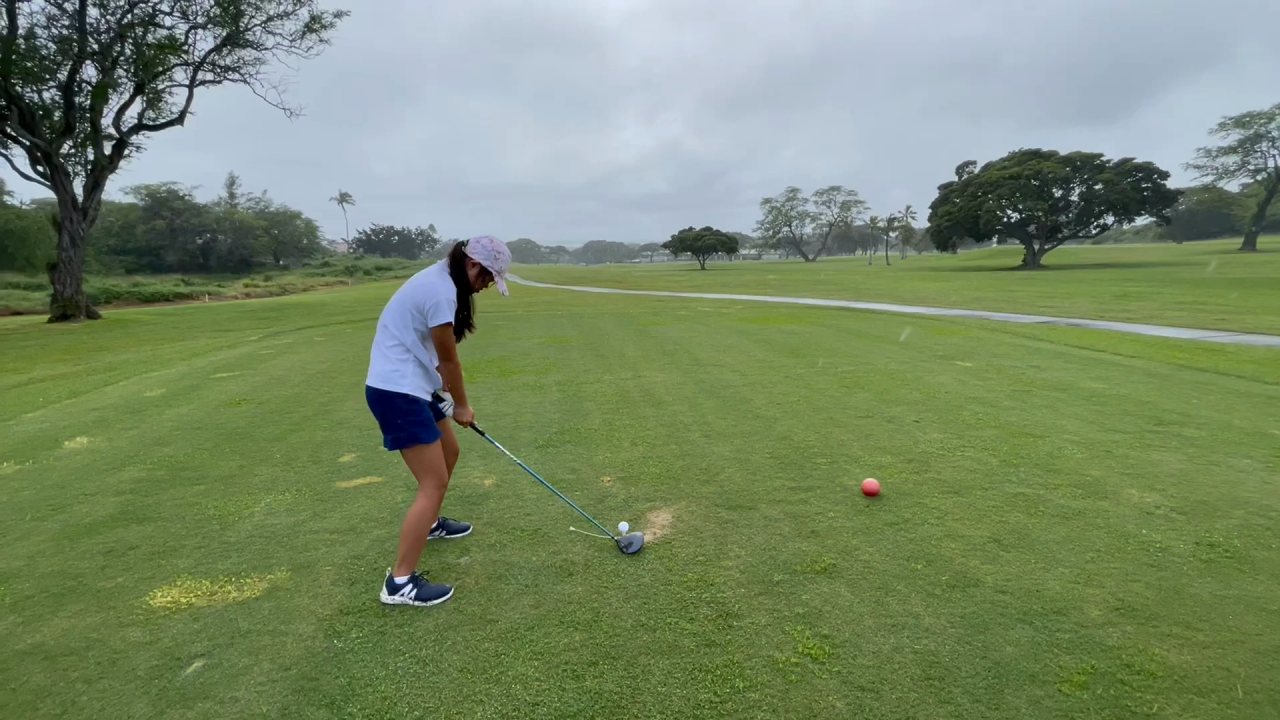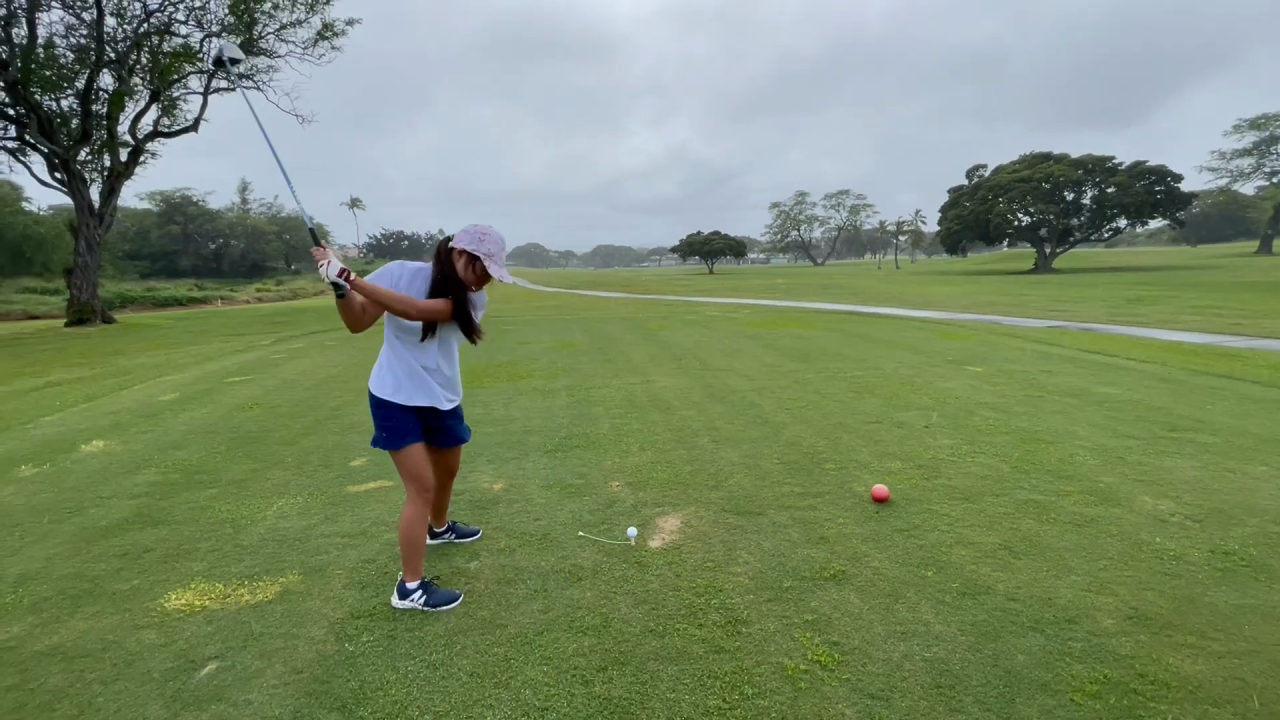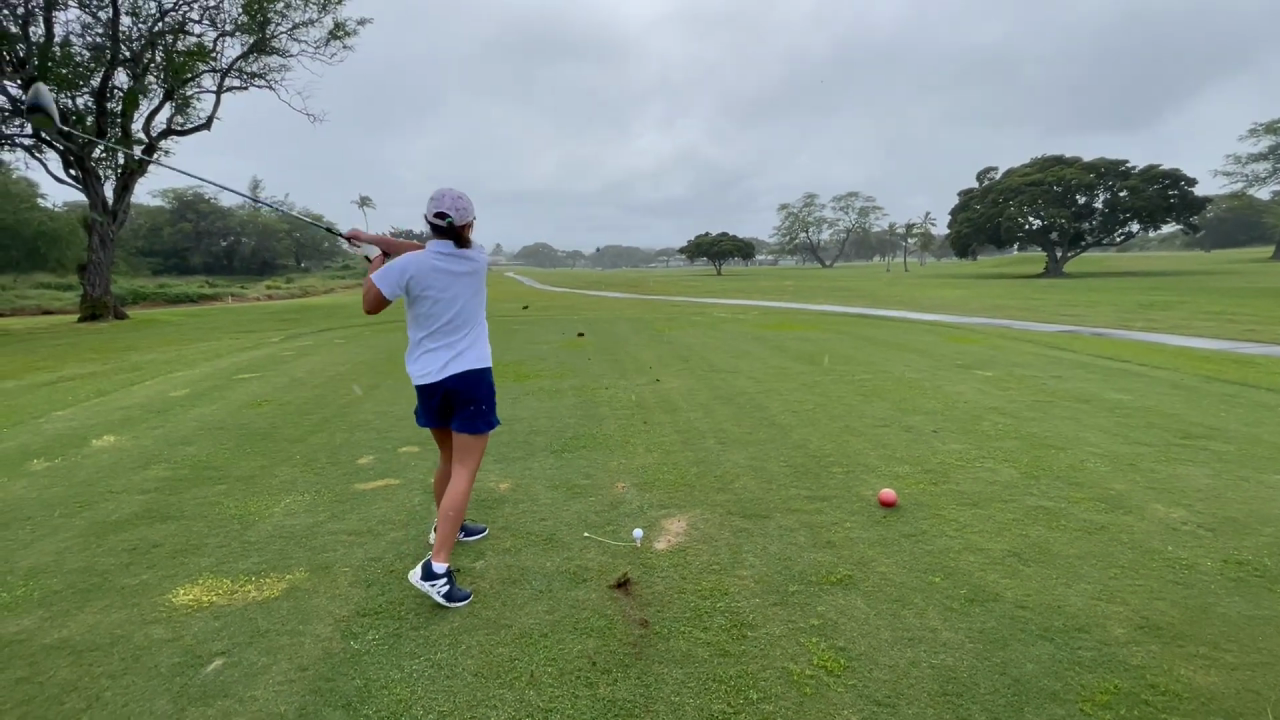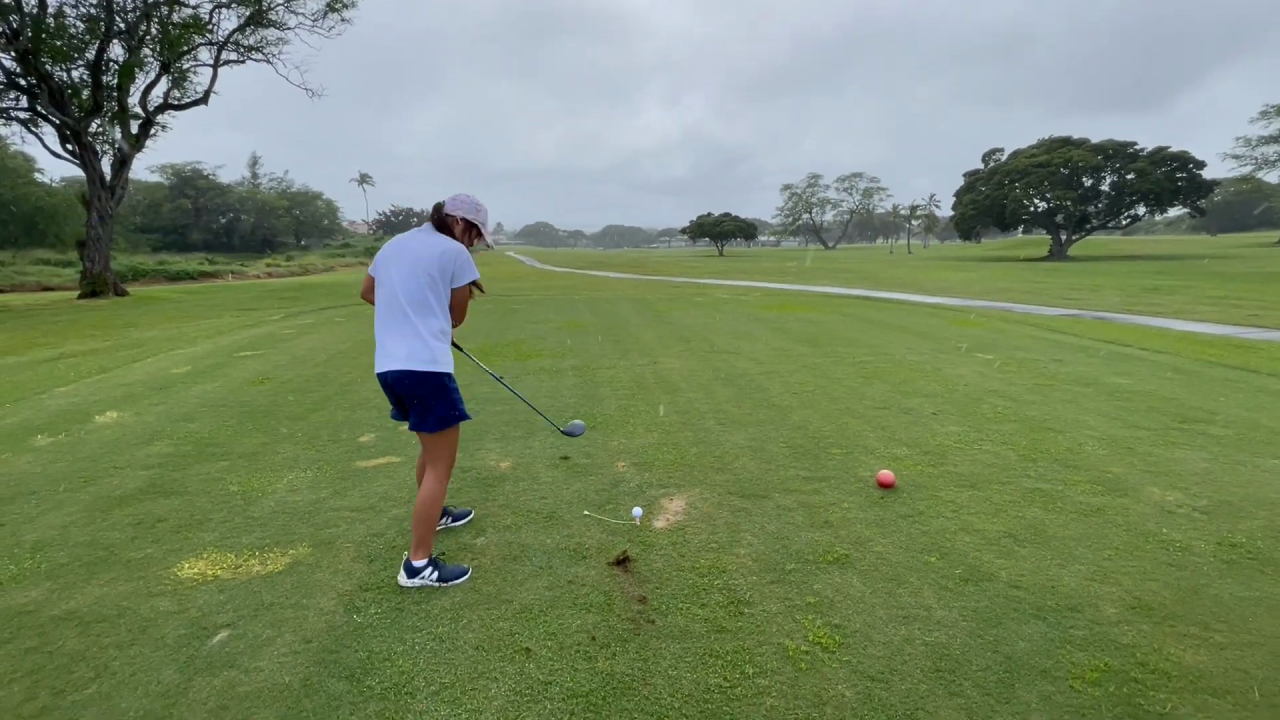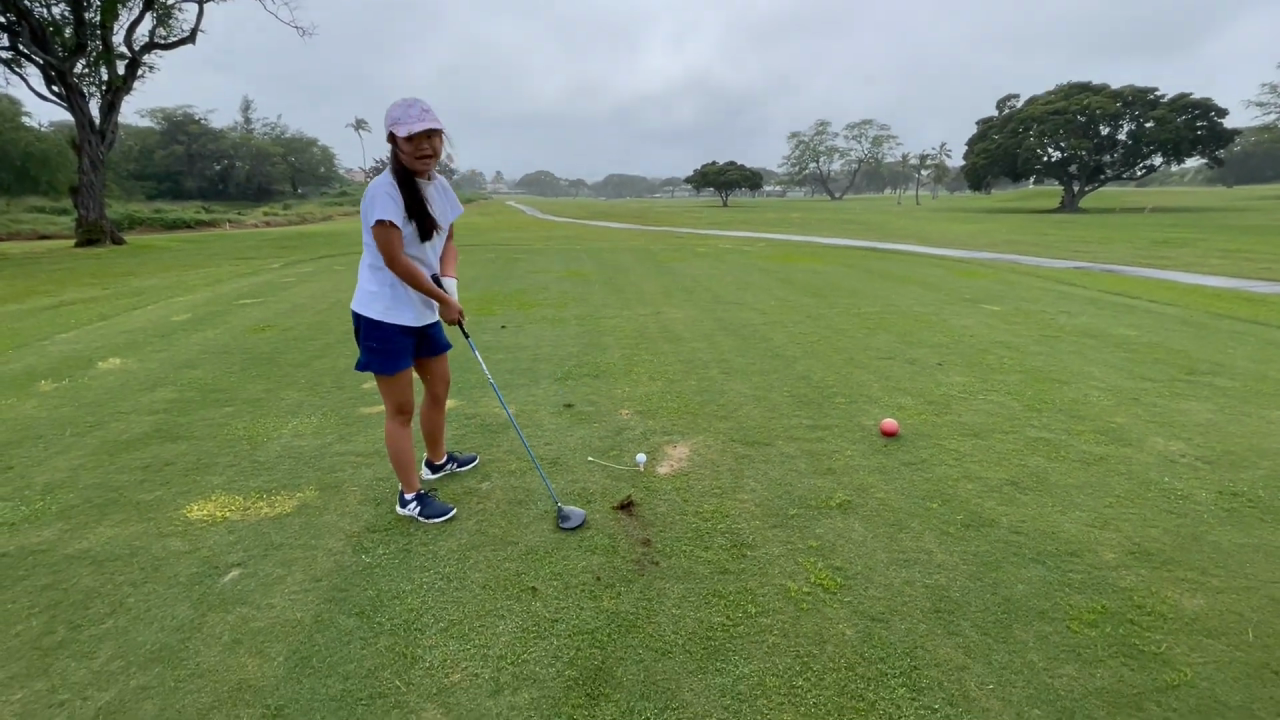
dt=1s
person 1, frame 1
left shoulder: (442, 280)
right shoulder: (441, 292)
right elbow: (448, 358)
left wrist: (448, 395)
right wrist: (462, 405)
left hip: (414, 387)
right hip: (397, 392)
left knee: (447, 452)
right knee: (433, 482)
left ankle: (432, 523)
right ankle: (400, 582)
person 1, frame 2
left shoulder: (474, 299)
right shoulder: (401, 273)
left elbow: (413, 309)
right elbow: (356, 323)
left wrist: (352, 280)
right wrist: (339, 278)
left hip: (443, 400)
right hip: (394, 398)
left knee: (447, 471)
right knee: (420, 487)
left ankle: (438, 528)
right ankle: (410, 587)
person 1, frame 3
left shoulder: (405, 267)
right shoulder: (477, 259)
left elbow: (370, 305)
left wrist: (378, 264)
right wrist: (375, 239)
left hip: (428, 379)
right hip: (471, 375)
left knee: (450, 456)
right knee: (464, 471)
left ankle: (446, 526)
right ankle: (435, 568)
person 1, frame 4
left shoulder: (394, 244)
right shoulder: (454, 252)
left elbow: (368, 293)
right elbow: (457, 315)
left hip: (391, 365)
right hip: (424, 369)
left knee: (434, 446)
right knee: (440, 463)
left ankle: (434, 513)
right ankle: (418, 564)
person 1, frame 5
left shoulder: (439, 185)
right shoulder: (384, 190)
left elbow: (447, 240)
right elbow: (395, 260)
left wrist: (449, 283)
right wrist: (443, 299)
left hip: (423, 312)
right hip: (384, 316)
left knee: (439, 387)
right knee: (400, 408)
left ankle: (437, 459)
right ankle: (410, 495)
